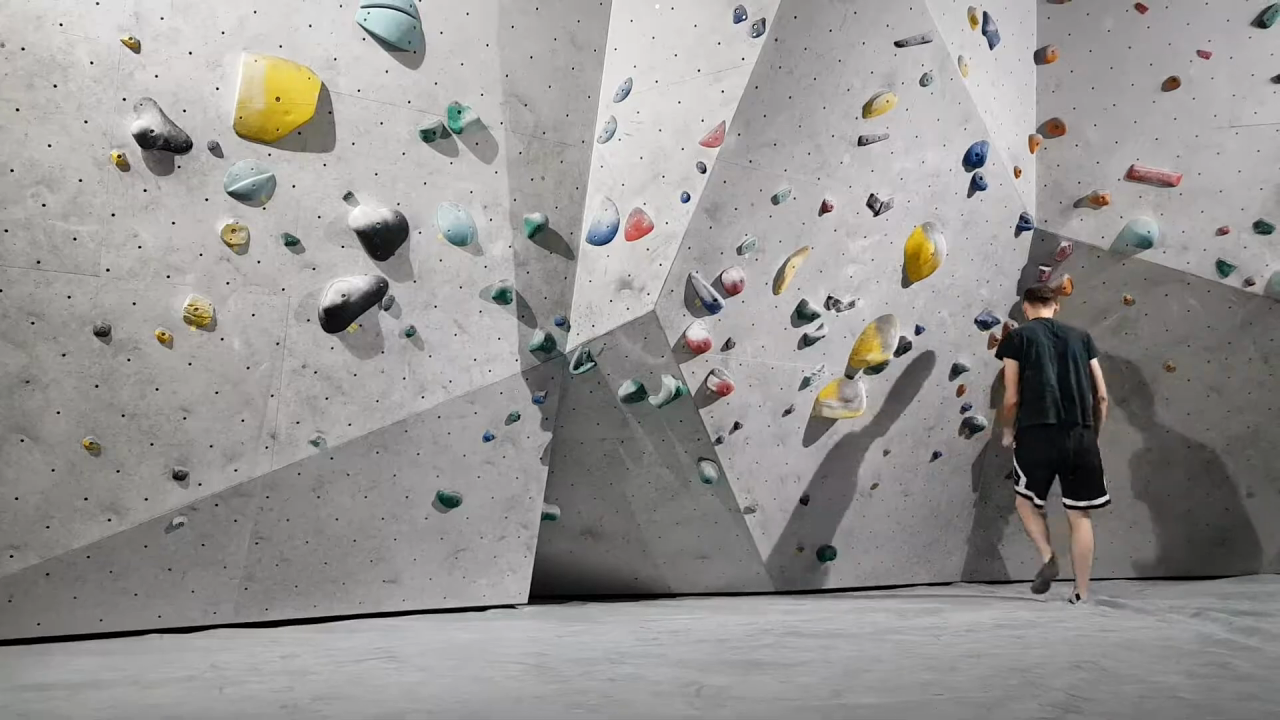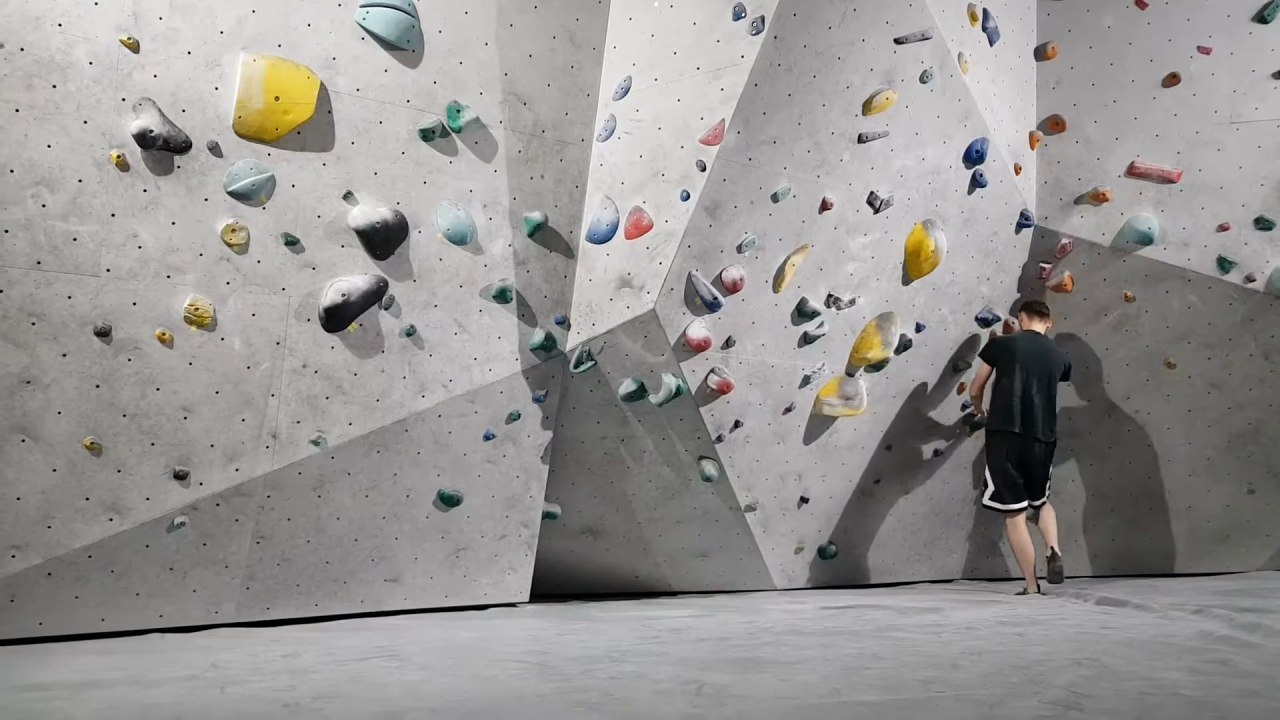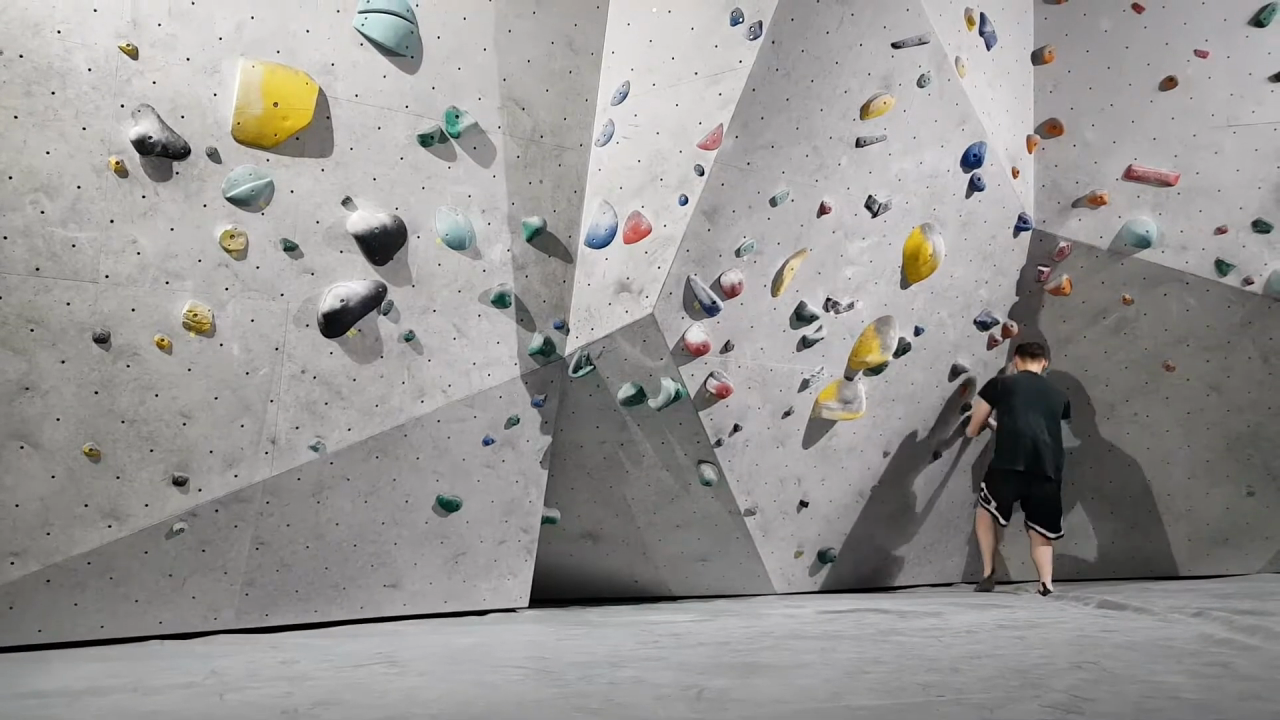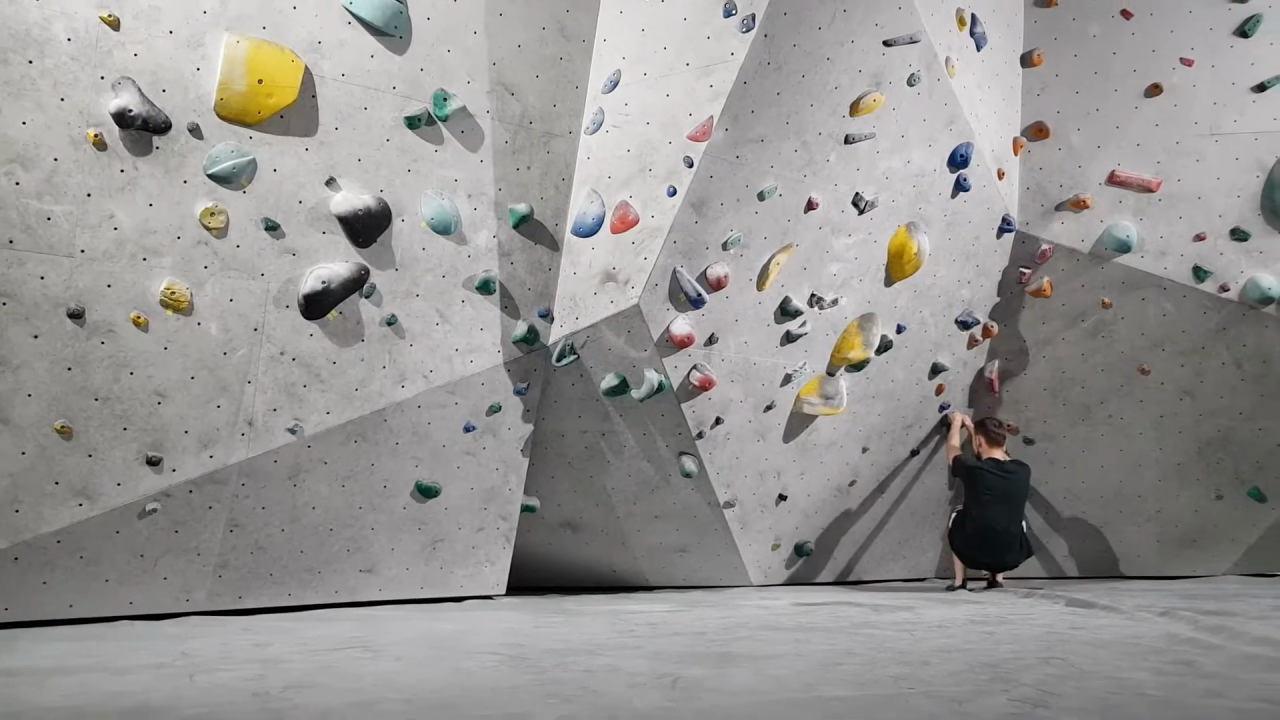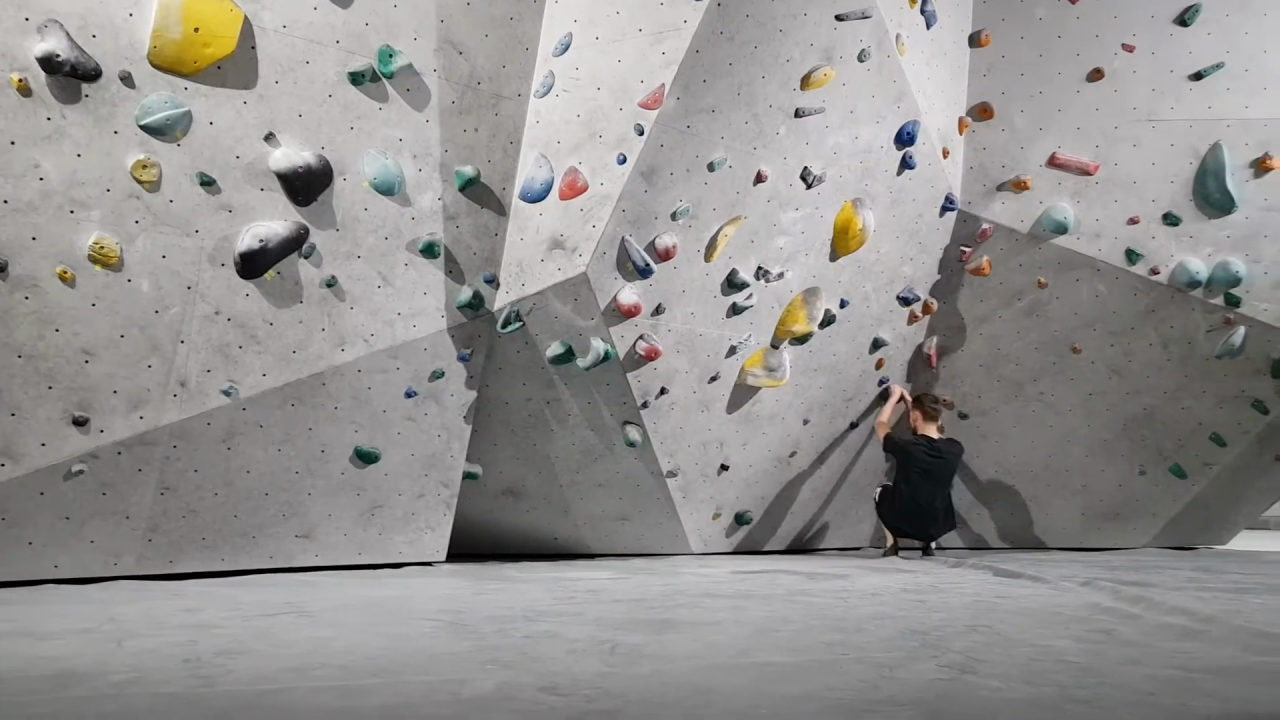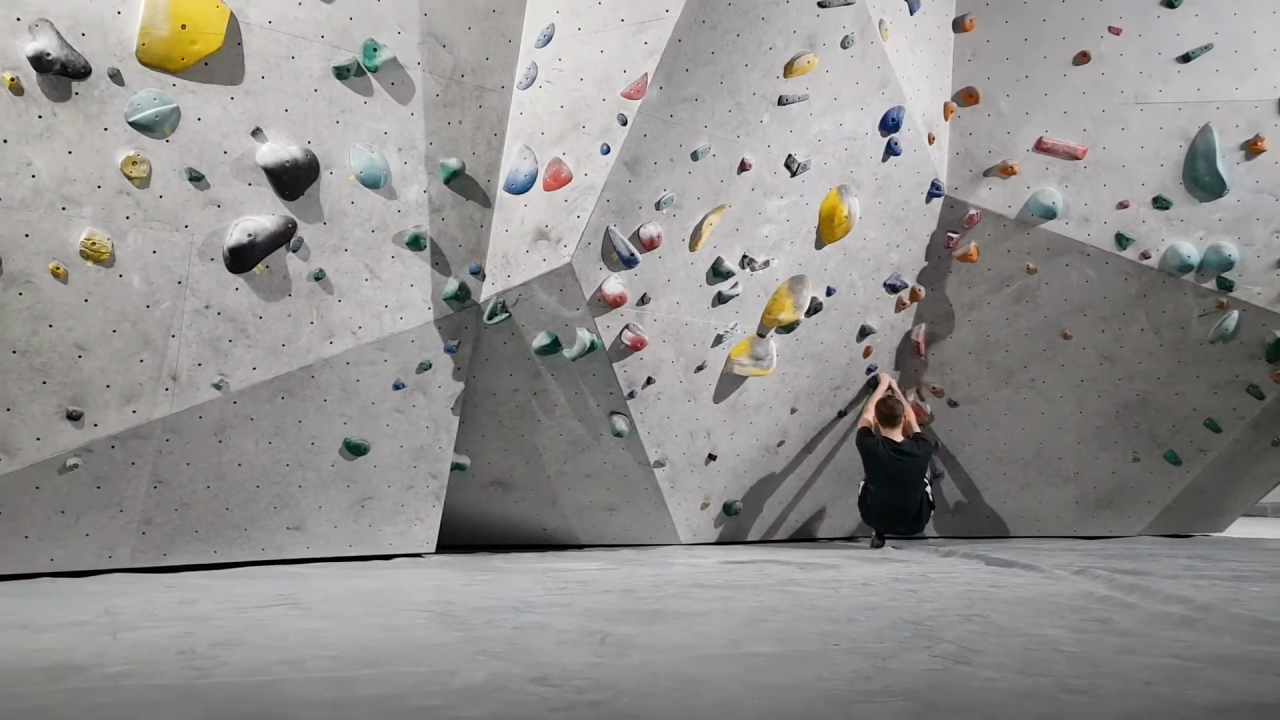
dt=0.7s
person 1, frame 1
left shoulder: (1017, 337)
right shoulder: (1081, 337)
left elbow: (1011, 398)
right elbow: (1102, 396)
left wrist: (1008, 431)
right wrist: (1093, 434)
left hip: (1037, 430)
right hip: (1081, 432)
left knee: (1026, 500)
right knee: (1080, 514)
left ankle: (1048, 558)
right ankle: (1081, 593)
person 1, frame 2
left shoulder: (1000, 344)
right shoulder: (1060, 357)
left elbow: (976, 390)
left wrist: (980, 409)
left hip: (1005, 434)
right hip: (1043, 438)
left knee: (1015, 514)
right knee: (1041, 500)
left ankle: (1031, 586)
right ankle: (1054, 551)
person 1, frame 3
left shoulder: (1000, 384)
right shoulder: (1059, 395)
left elbow: (972, 431)
left wrist: (991, 424)
left hip: (1010, 467)
right hip: (1048, 471)
left knee: (985, 509)
right knee: (1039, 531)
left ankle: (988, 573)
right ankle: (1046, 584)
person 1, frame 4
left shoulder: (973, 470)
right shoulder: (1022, 471)
left elbow: (952, 448)
right elbow: (999, 456)
left wrist: (957, 423)
right wrist: (971, 427)
left hip: (975, 555)
right hip: (1012, 558)
left knee: (958, 515)
left ankle: (959, 581)
right ankle: (997, 578)
person 1, frame 5
left shoulder: (905, 447)
right shoulder: (955, 449)
left elbow: (880, 424)
right elbow: (930, 428)
left wrist: (895, 396)
right wrist: (908, 400)
left hip: (902, 524)
right hip: (937, 527)
left knee: (882, 491)
left ankle: (891, 545)
right ankle: (929, 545)
person 1, frame 6
left shoulder: (869, 447)
right shoulder: (922, 449)
left elbow: (867, 415)
right elbow: (911, 420)
left wrist: (883, 384)
right wrist: (895, 389)
left hip: (879, 521)
right hip: (916, 523)
left ankle: (878, 534)
